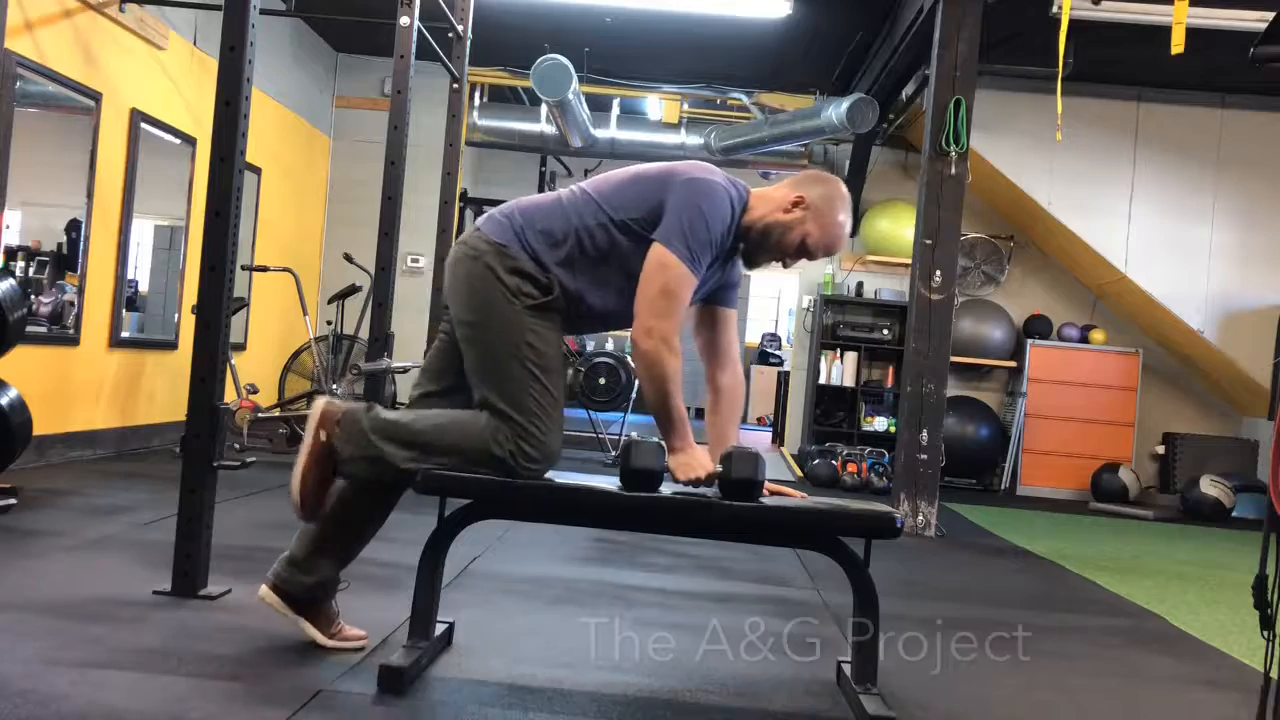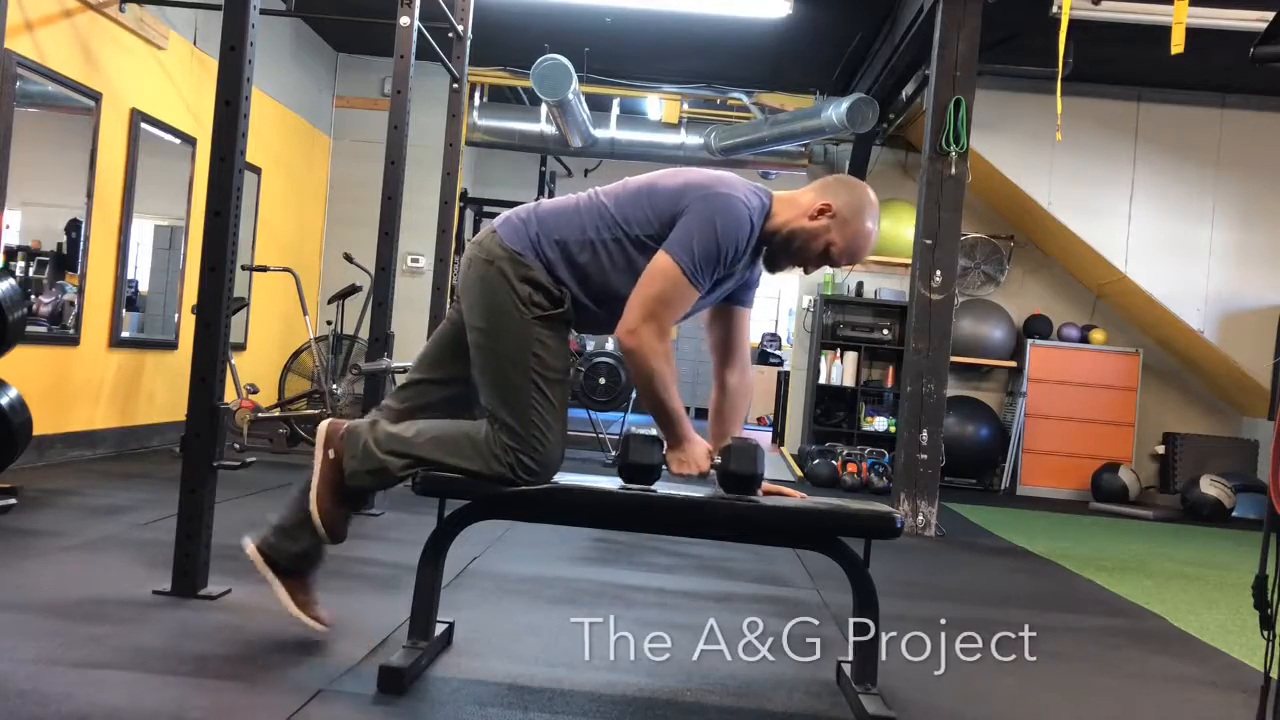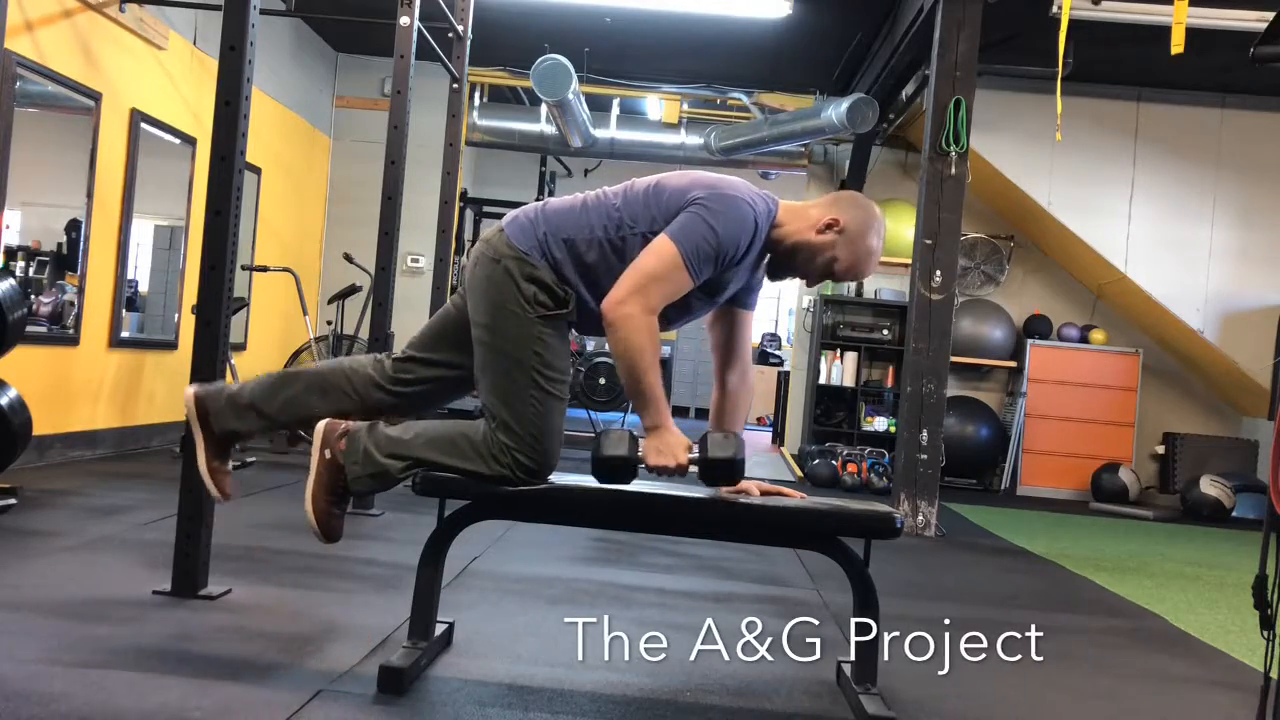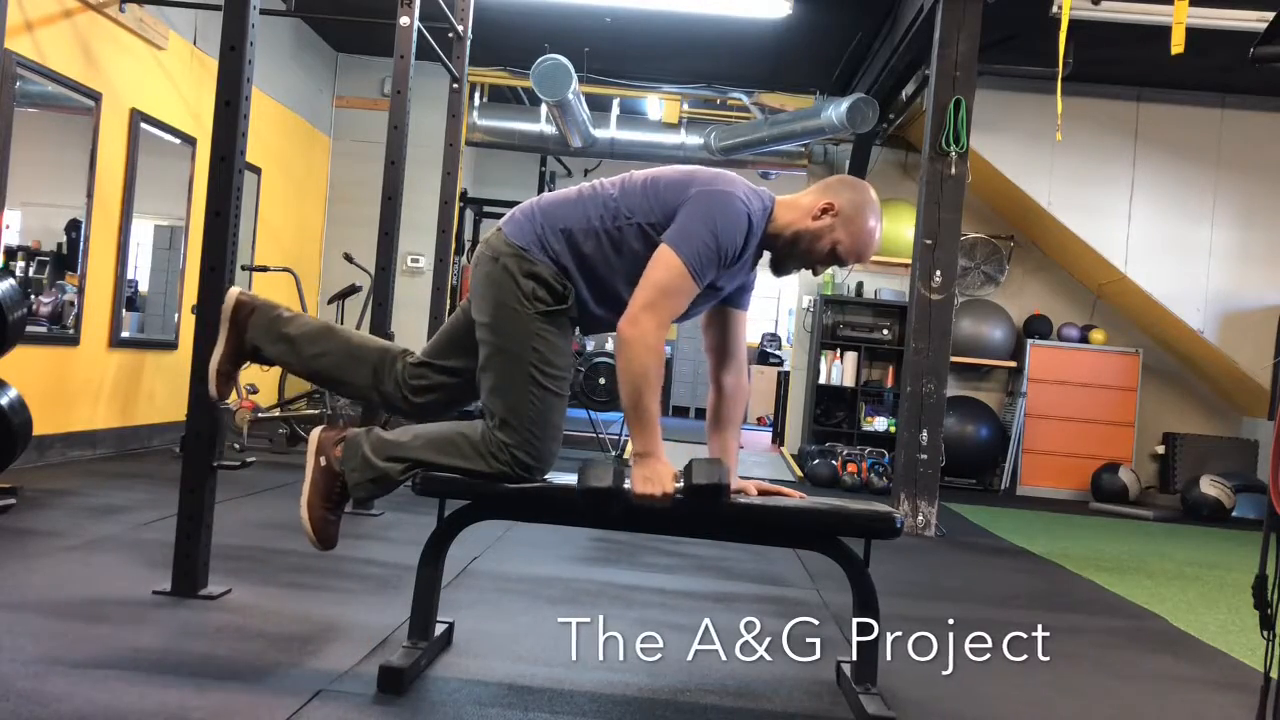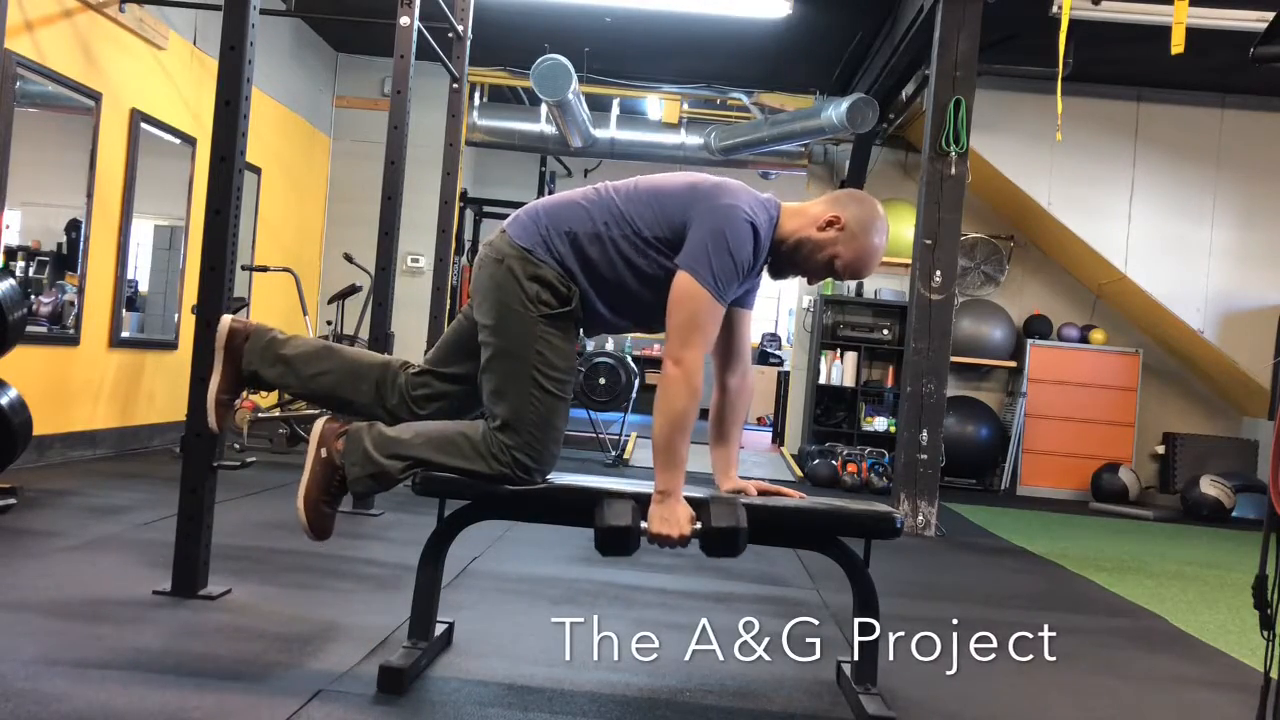
dt=0.5s
person 1, frame 1
left shoulder: (727, 247)
right shoulder: (709, 201)
left elbow: (724, 367)
right elbow: (652, 335)
left wrist: (723, 466)
right wrist: (681, 447)
left hip: (493, 274)
right hip: (505, 267)
left knee: (419, 435)
right knee: (526, 444)
left ankle: (300, 583)
right ankle: (348, 431)
person 1, frame 2
left shoulder: (749, 243)
right shoulder: (728, 213)
left elbow: (733, 367)
right elbow: (638, 332)
right wrist: (681, 440)
left hip: (505, 271)
right hip: (519, 272)
left knee: (414, 415)
right knee: (528, 456)
left ankle: (287, 548)
right ankle: (353, 447)
person 1, frame 3
left shoulder: (752, 253)
right shoulder: (734, 218)
left elbow: (734, 370)
right elbow: (627, 307)
right wrist: (659, 429)
left hip: (518, 274)
right hip: (526, 269)
left knee: (398, 383)
right knee: (526, 454)
left ankle: (223, 406)
right ankle: (352, 451)
person 1, frame 4
left shoulder: (747, 248)
right shoulder: (729, 213)
left elbow: (729, 367)
right elbow: (639, 325)
left wrist: (727, 469)
right wrist: (648, 457)
left hip: (526, 274)
right hip: (529, 265)
left knee: (413, 388)
right knee: (523, 451)
left ankle: (258, 325)
right ankle: (348, 457)
person 1, frame 5
left shoulder: (753, 243)
right shoulder: (734, 226)
left elbow: (733, 369)
right elbow: (682, 364)
left wrist: (727, 473)
right wrist: (667, 495)
left hip: (528, 275)
right hip: (533, 269)
left knee: (416, 397)
right knee: (523, 452)
left ankle: (251, 350)
right ankle: (350, 451)
